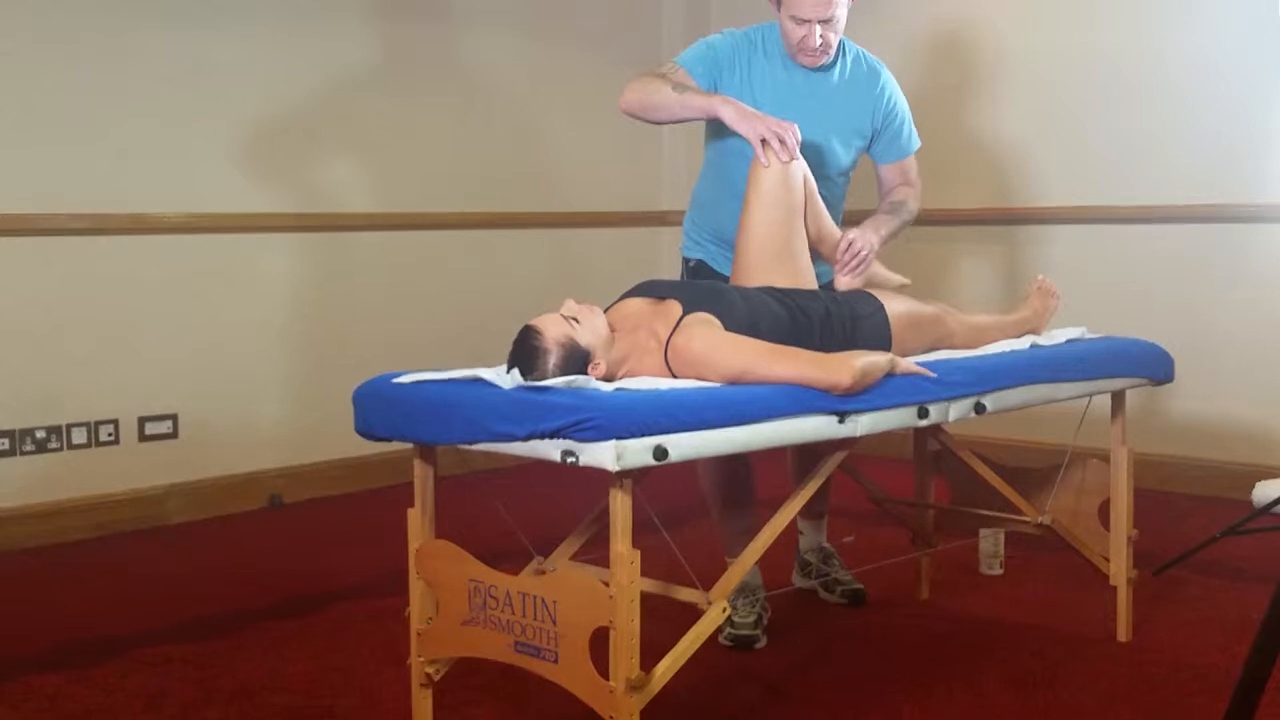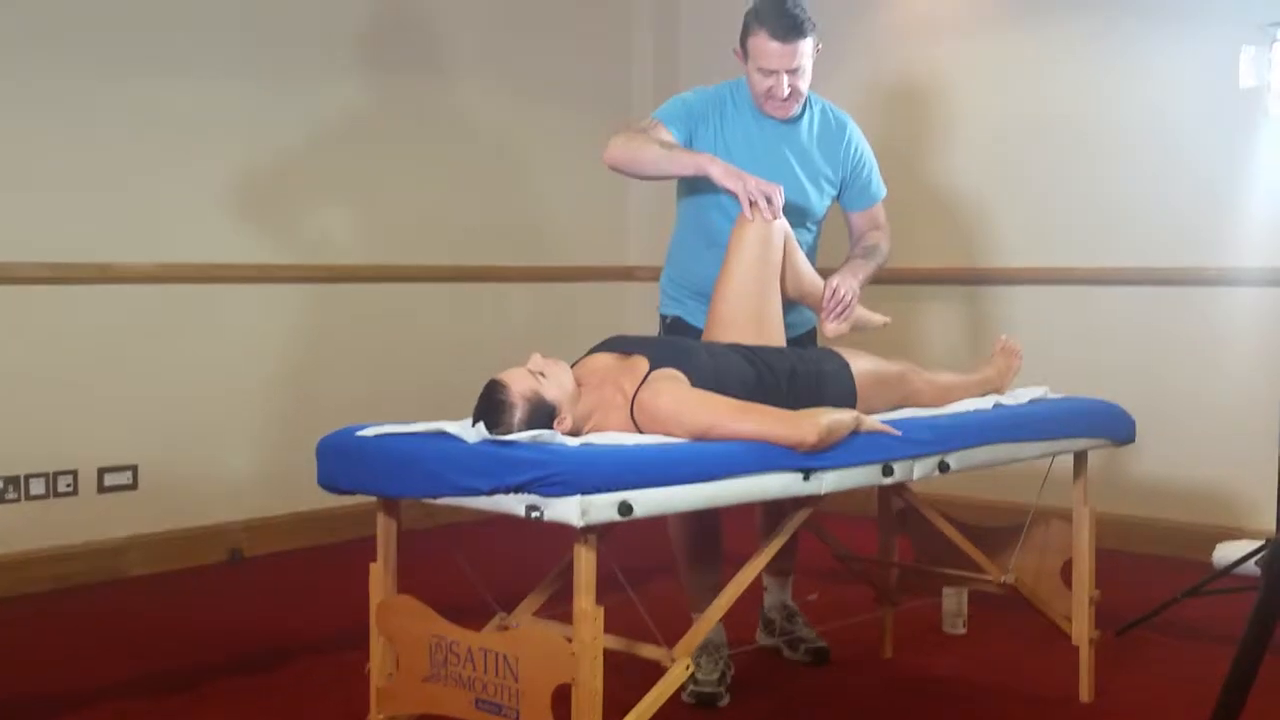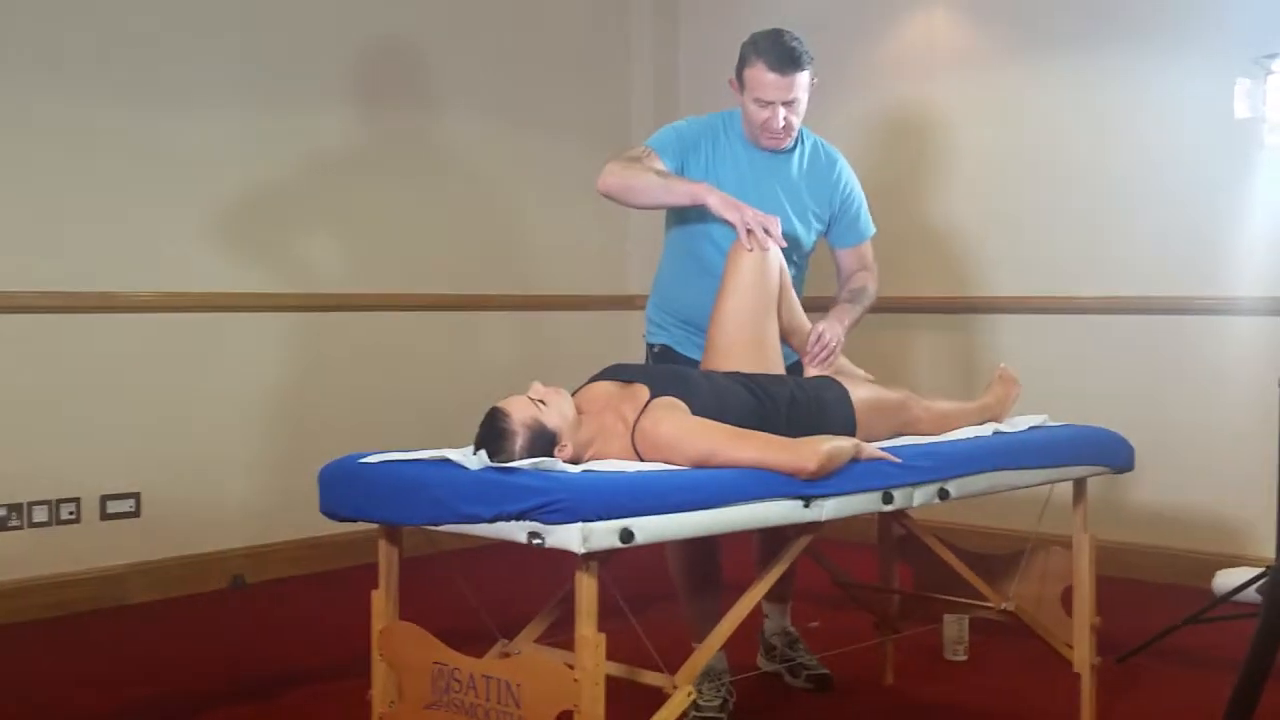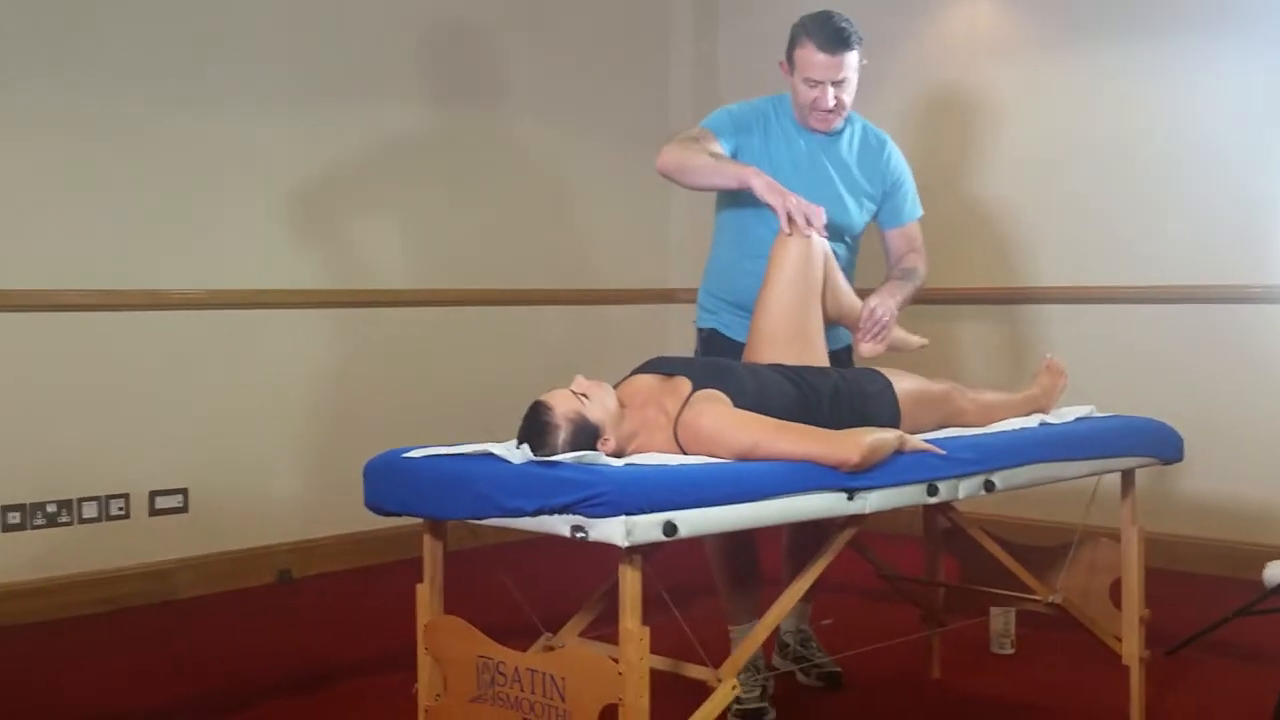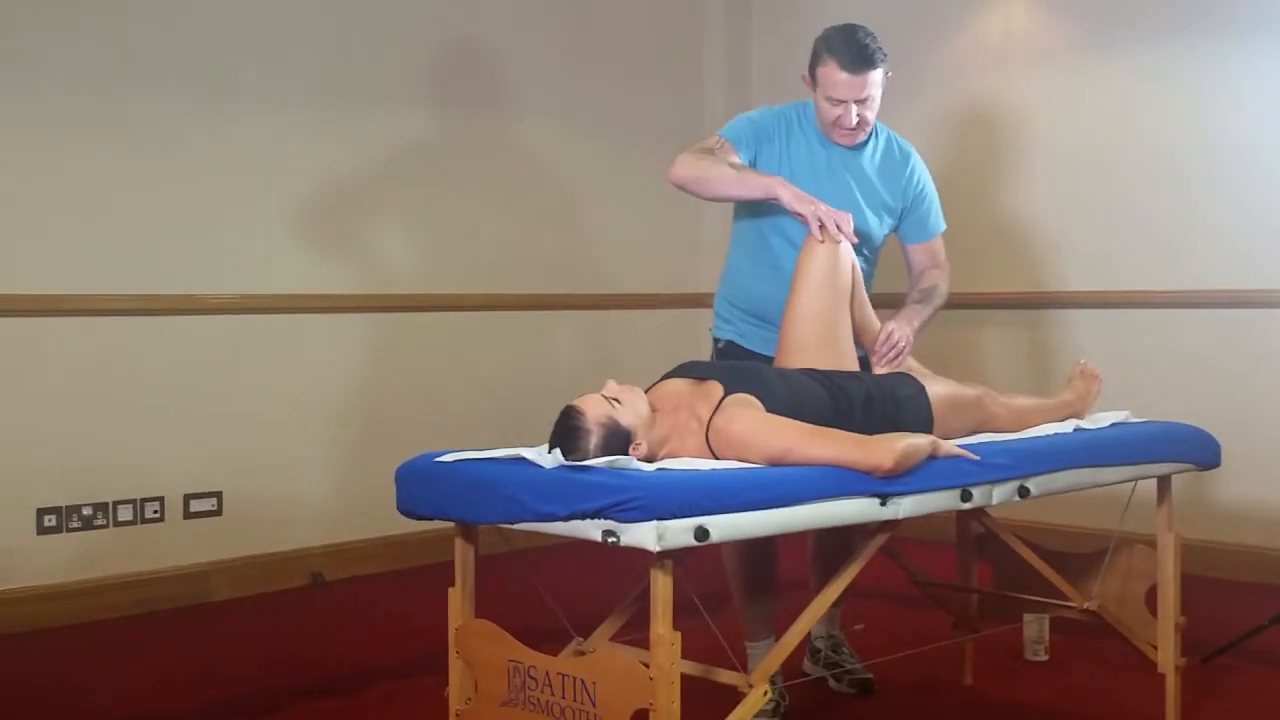
dt=0.5s
person 1, frame 1
left shoulder: (874, 84)
right shoulder: (731, 52)
left elbow: (904, 187)
right elbow: (635, 97)
left wrist: (874, 230)
right wrist: (728, 107)
left hip: (813, 277)
right hip: (719, 269)
left ankle: (814, 548)
right ankle: (742, 574)
person 1, frame 2
left shoulder: (840, 134)
right shoulder: (703, 109)
left elbow: (873, 232)
right elbow: (619, 152)
left wrist: (851, 274)
right wrist: (715, 166)
left hip: (789, 331)
right hip: (695, 325)
left ankle: (778, 605)
person 1, frame 3
left shoulder: (830, 170)
right shoulder: (694, 139)
left elbow: (861, 271)
right elbow: (612, 179)
left wrist: (837, 320)
right wrist: (712, 196)
left hip: (775, 361)
right hip: (684, 355)
left ankle: (779, 631)
person 1, frame 4
left shoulder: (880, 153)
right shoulder: (745, 122)
left elbow: (911, 254)
right elbow: (672, 159)
left wrist: (890, 295)
right wrist: (759, 180)
left hip: (825, 345)
right hip: (732, 337)
left ankle: (795, 628)
right ankle: (744, 640)
person 1, frame 5
left shoulder: (903, 165)
right shoulder: (765, 130)
left elbow: (933, 270)
right elbow: (685, 169)
left wrist: (908, 319)
right wrist: (784, 190)
right hip: (750, 349)
left ankle: (826, 634)
right ankle: (760, 654)
person 2, frame 1
left shoulder: (617, 324)
right shoulder: (690, 348)
right elbow: (842, 373)
right wrist: (890, 361)
left hip: (763, 302)
right hip: (843, 322)
left knee: (780, 158)
right knee: (945, 321)
left ankle: (836, 251)
right ankle: (1024, 320)
person 2, frame 2
left shoulder: (583, 378)
right shoulder: (656, 404)
right elbow: (807, 429)
right wrist: (855, 419)
left hip: (734, 355)
right hip: (811, 381)
left knee: (765, 217)
right knee: (910, 379)
left ankle: (826, 302)
right ankle: (987, 379)
person 2, frame 3
left shoulder: (582, 408)
right shoulder: (657, 431)
right elbow: (808, 458)
right wrist: (855, 446)
left hip: (732, 389)
right hip: (811, 411)
left knee: (757, 245)
right knee: (910, 407)
left ankle: (811, 347)
right ankle: (985, 408)
person 2, frame 4
left shoulder: (625, 401)
right shoulder: (700, 425)
right elbow: (851, 449)
right wrist: (898, 438)
left hip: (777, 375)
right hip: (852, 400)
left knee: (801, 238)
right knee: (954, 397)
right ankle: (1033, 399)
person 2, frame 5
left shoulder: (655, 406)
right shoulder: (732, 430)
right elbow: (883, 457)
right wrist: (932, 443)
left hip: (806, 387)
right hip: (883, 407)
left knee: (828, 241)
right knee: (986, 403)
right ankle: (1065, 404)
